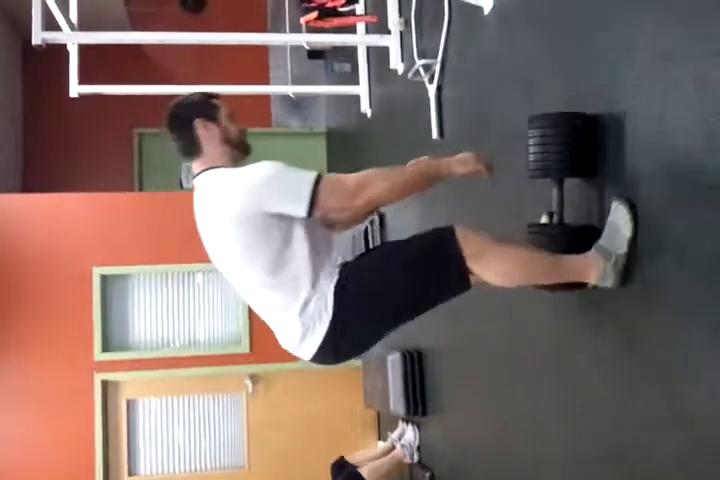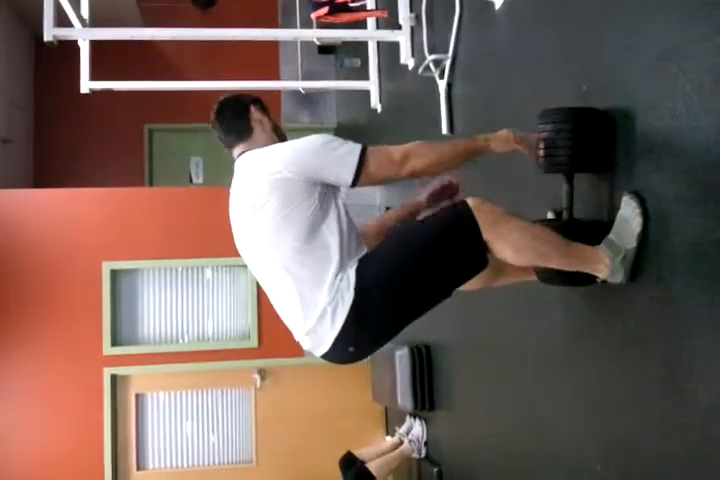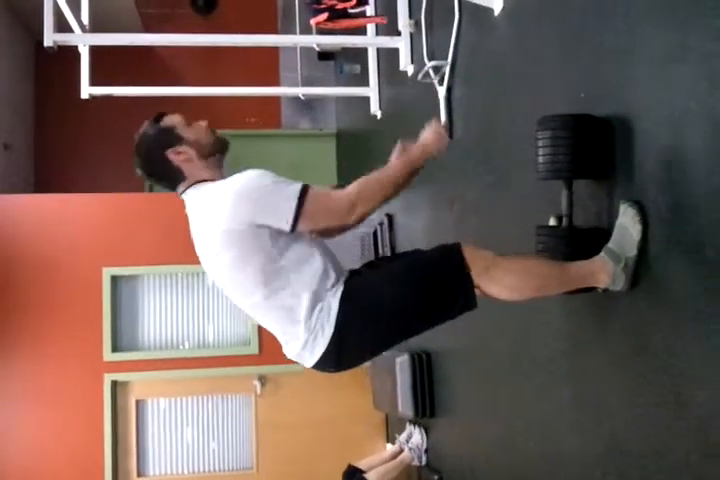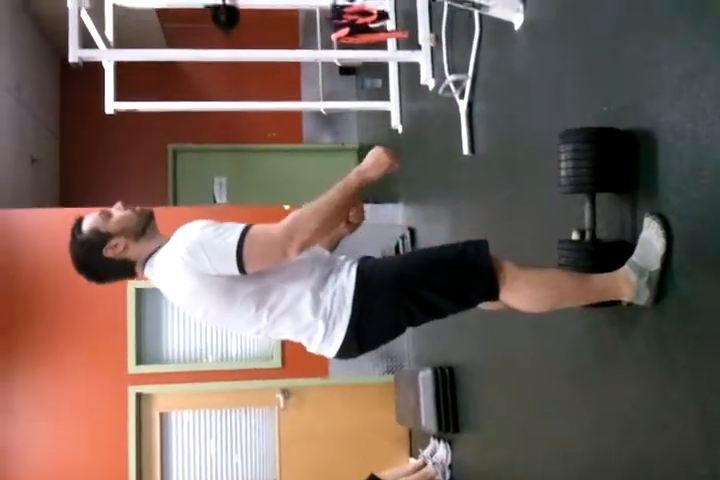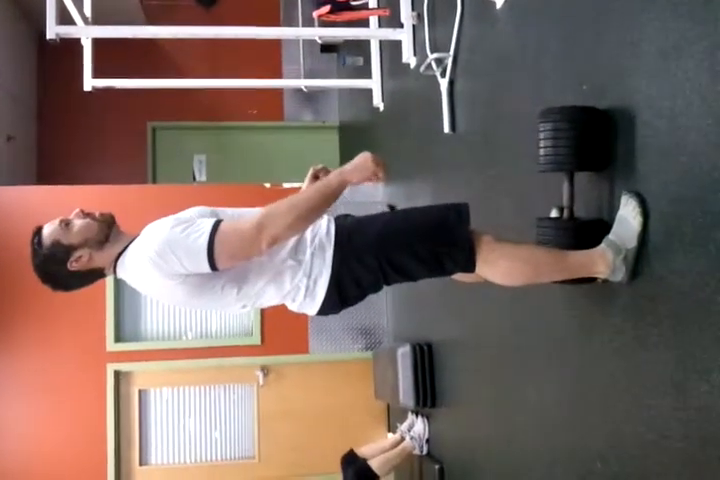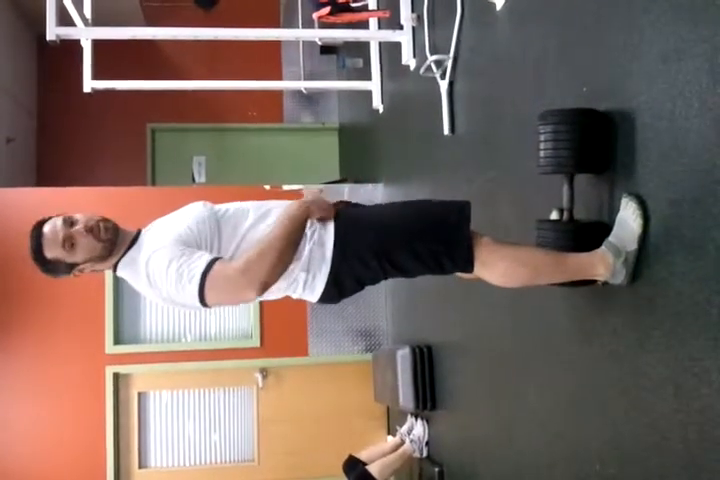
dt=0.7s
person 1, frame 1
left shoulder: (219, 198)
right shoulder: (250, 184)
left elbow: (332, 217)
right elbow: (356, 193)
left wrist: (408, 175)
right wrist: (439, 168)
left hip: (322, 324)
right hip: (333, 321)
left knee: (453, 255)
right knee: (465, 247)
left ankle: (561, 270)
right ankle: (594, 267)
person 1, frame 2
left shoulder: (247, 192)
right shoulder: (291, 155)
right elbow: (404, 161)
left wrist: (422, 206)
right wrist: (487, 144)
left hip: (336, 331)
right hip: (350, 313)
left knee: (474, 262)
right knee: (478, 215)
left ankle: (575, 261)
right ankle: (605, 262)
person 1, frame 3
left shoulder: (212, 209)
right shoulder: (241, 191)
left elbow: (328, 217)
right elbow: (349, 206)
left wrist: (391, 168)
right wrist: (420, 153)
left hip: (324, 326)
right hip: (334, 328)
left knee: (458, 273)
right knee: (473, 264)
left ankle: (571, 276)
right ankle: (603, 269)
person 1, frame 4
left shoulder: (178, 271)
right shoulder: (189, 246)
right elbow: (289, 240)
left wrist: (335, 228)
right wrist: (362, 174)
left hip: (342, 321)
right hip: (356, 303)
left knee: (480, 278)
right knee: (499, 274)
left ankle: (592, 287)
right ankle: (626, 282)
person 1, frame 5
left shoulder: (148, 259)
right shoulder: (159, 252)
right elbow: (265, 235)
left wrist: (308, 192)
right wrist: (346, 175)
left hip: (320, 269)
right hip: (333, 260)
left knee: (457, 251)
right knee: (475, 247)
left ankle: (553, 265)
right ankle: (602, 259)
person 1, frame 6
left shoulder: (157, 233)
right shoulder: (159, 271)
right elbow: (251, 280)
left wrist: (304, 206)
right wrist: (299, 208)
left hip: (321, 227)
right hip: (333, 256)
left knee: (462, 246)
right knee: (476, 251)
left ankle: (556, 265)
right ankle: (603, 262)
